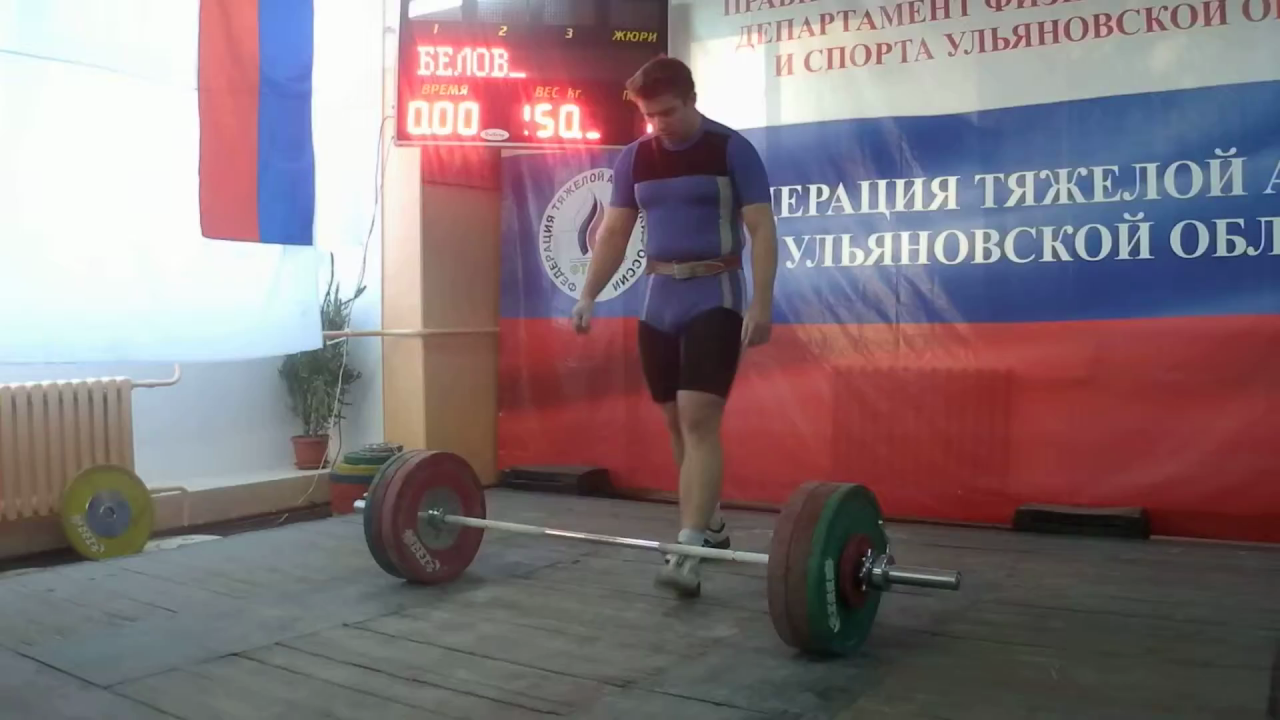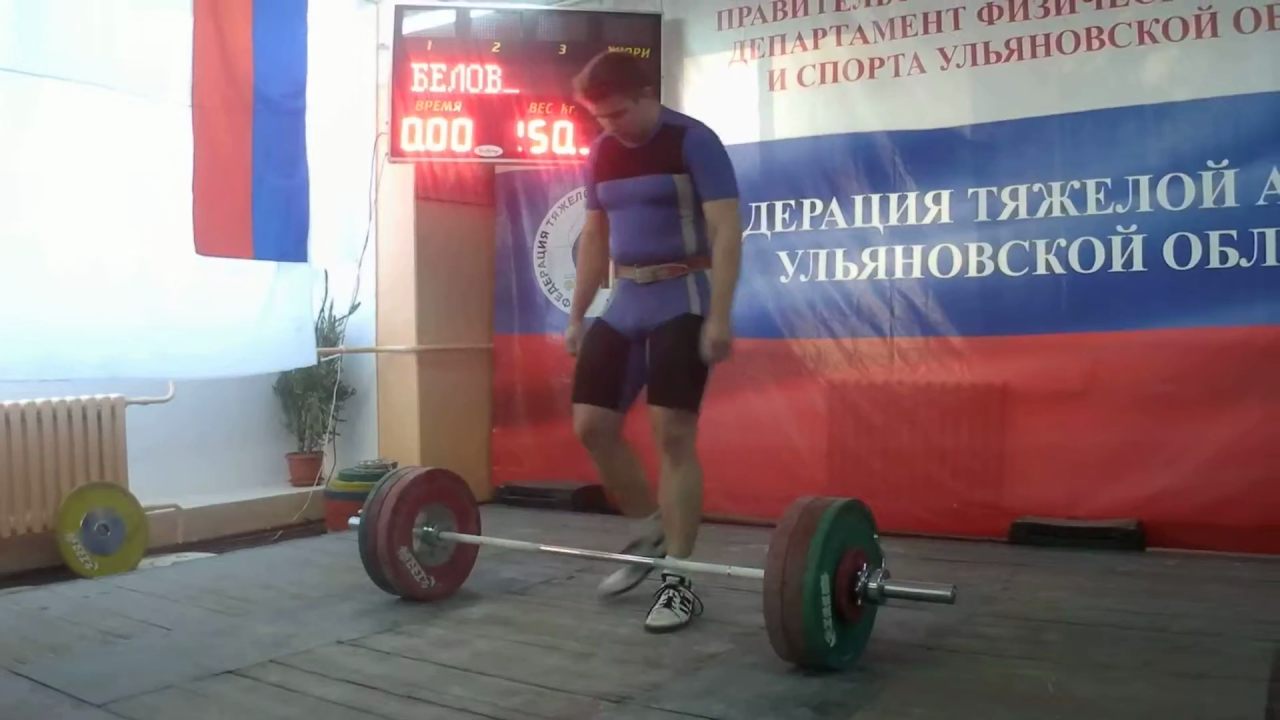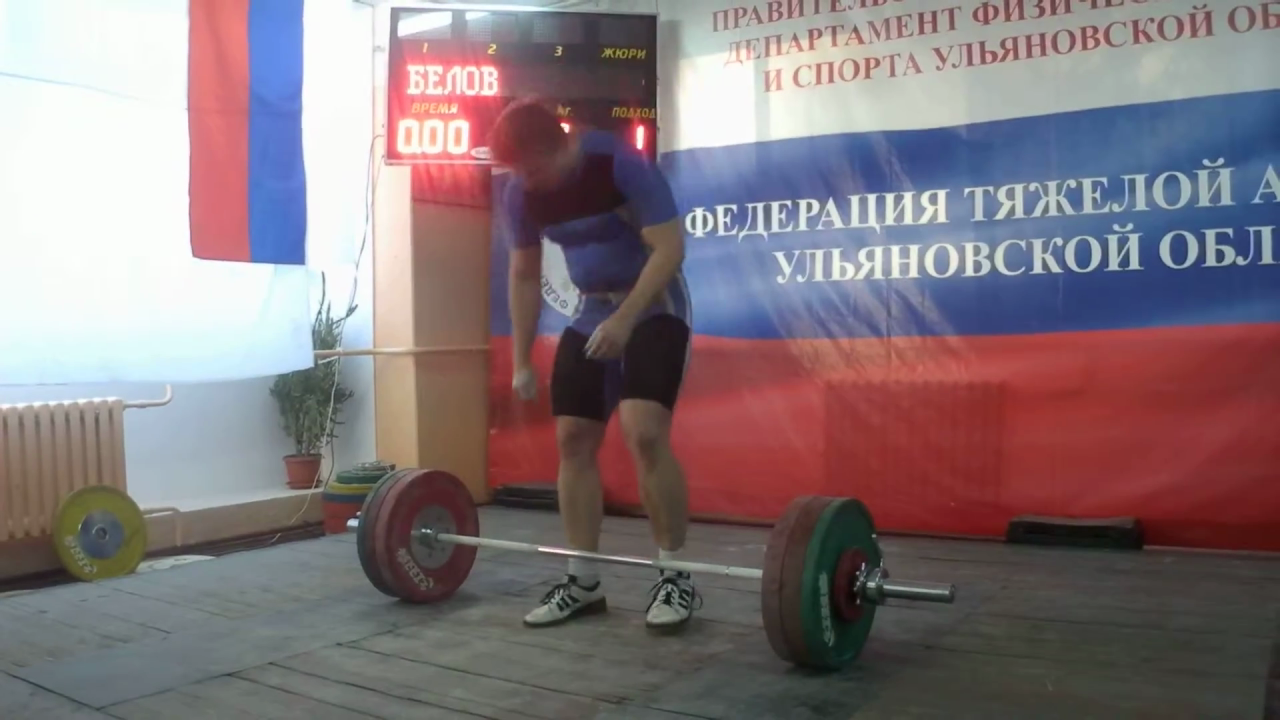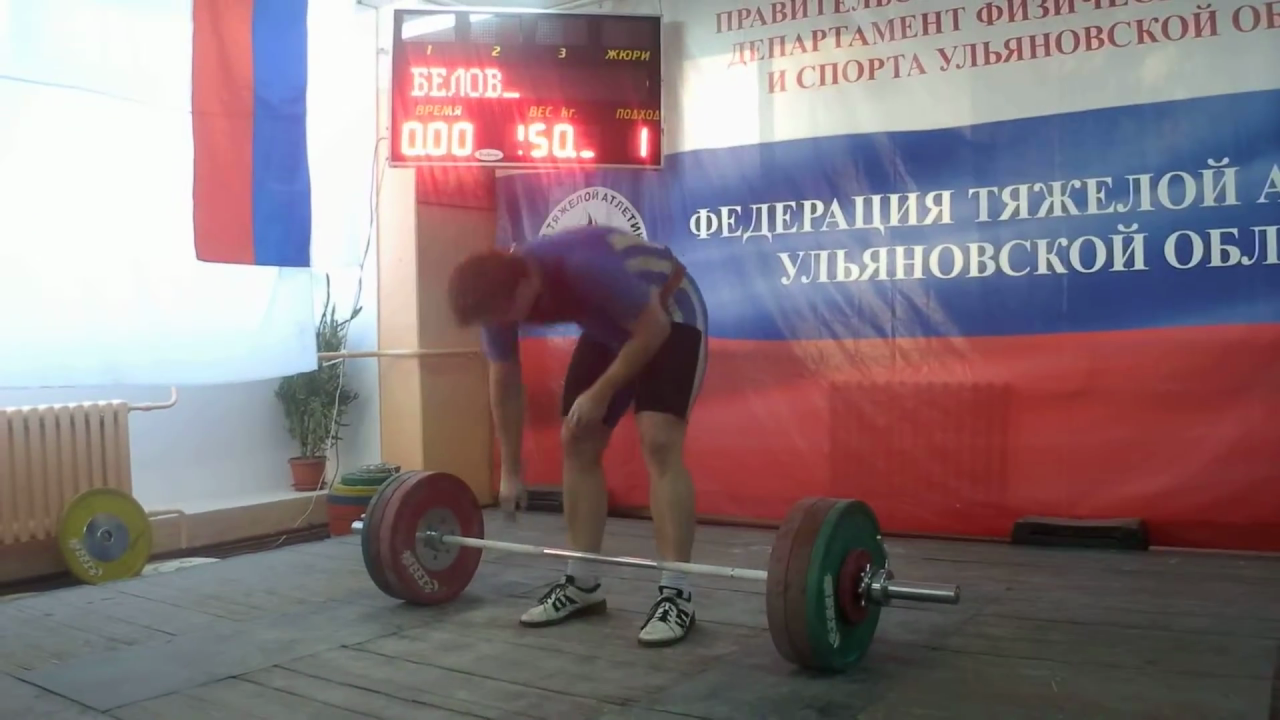
dt=0.4s
person 1, frame 1
left shoulder: (732, 150)
right shoulder: (634, 159)
left elbow: (761, 230)
right elbow: (614, 231)
left wrist: (761, 302)
right wrist: (587, 295)
left hip: (714, 295)
right hip: (658, 297)
left knee: (699, 416)
right knee: (676, 421)
left ankle: (687, 551)
right ankle: (710, 524)
person 1, frame 2
left shoulder: (693, 142)
right shoulder: (601, 153)
left elbow: (727, 230)
left wrist: (721, 313)
right wrist: (577, 314)
left hip: (682, 301)
right hip: (623, 302)
left knee: (672, 436)
right knee: (591, 424)
left ankle: (677, 579)
right ankle: (647, 534)
person 1, frame 3
left shoulder: (620, 163)
right shoulder: (522, 192)
left elbow: (670, 247)
right elbow: (524, 277)
left wrist: (626, 320)
right wrist: (522, 361)
left hip: (654, 306)
right hip: (592, 312)
left knee: (645, 432)
right knee: (573, 439)
left ankle: (674, 574)
right ankle: (582, 582)
person 1, frame 4
left shoulder: (584, 267)
right shoulder: (499, 297)
left elbow: (653, 327)
right elbow: (505, 383)
left wrist: (600, 394)
right wrist: (510, 470)
left hip: (669, 317)
right hip: (609, 326)
left knee: (658, 440)
right knee: (578, 441)
left ankle: (677, 593)
right ankle: (582, 583)
